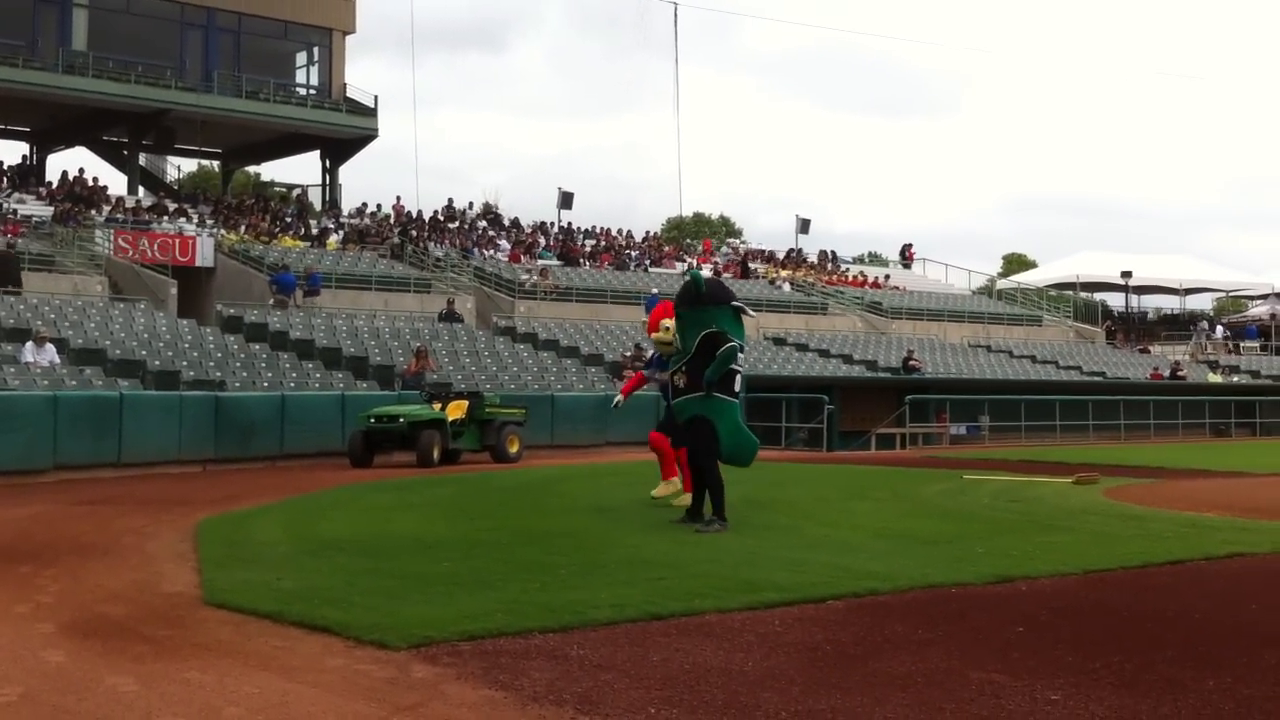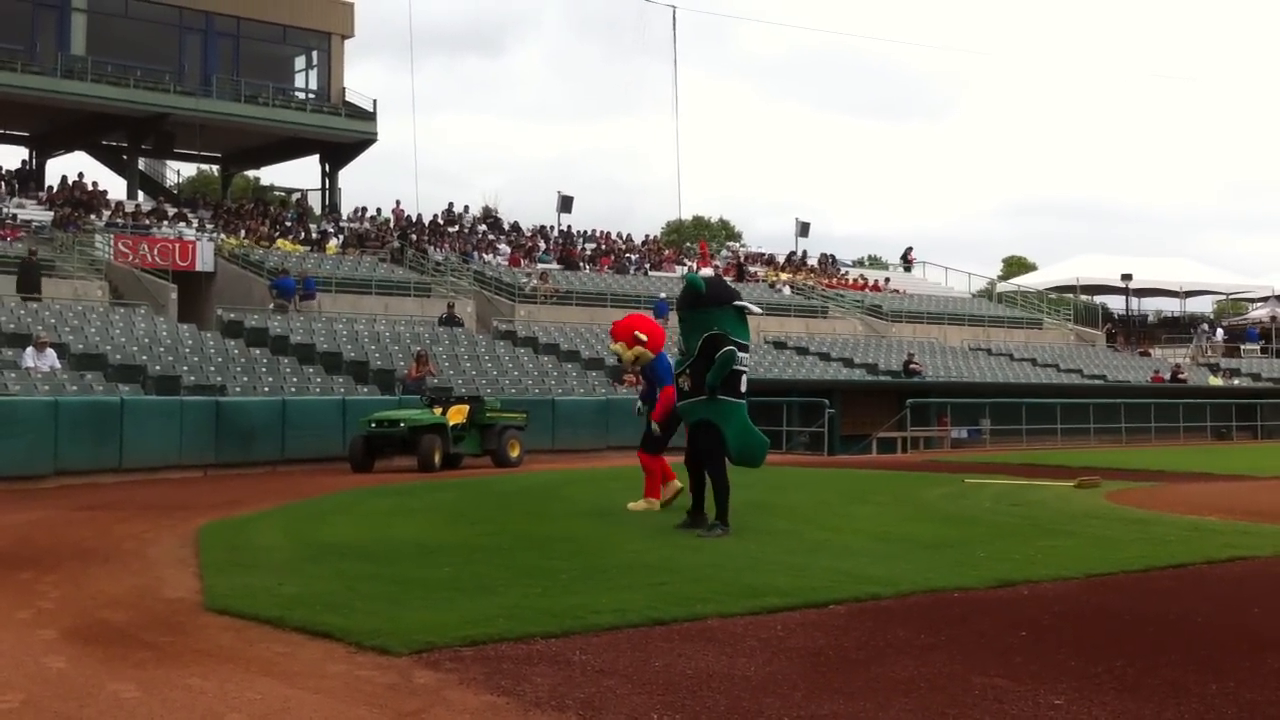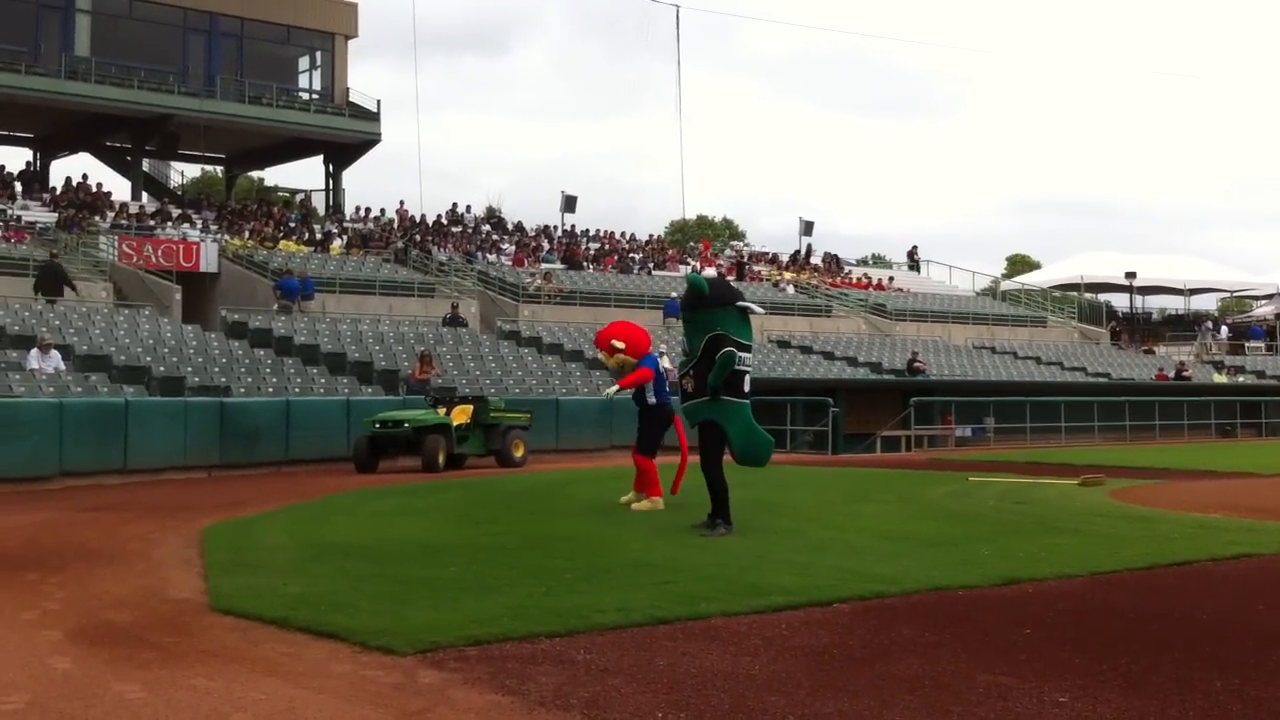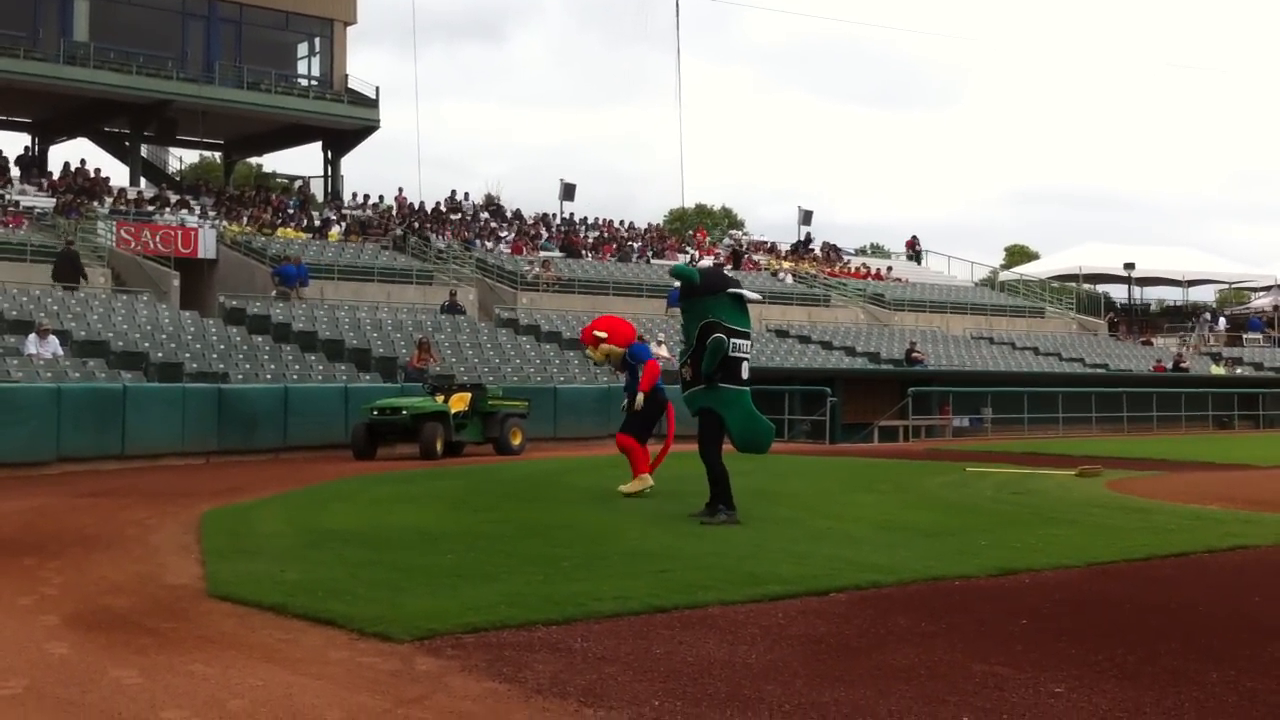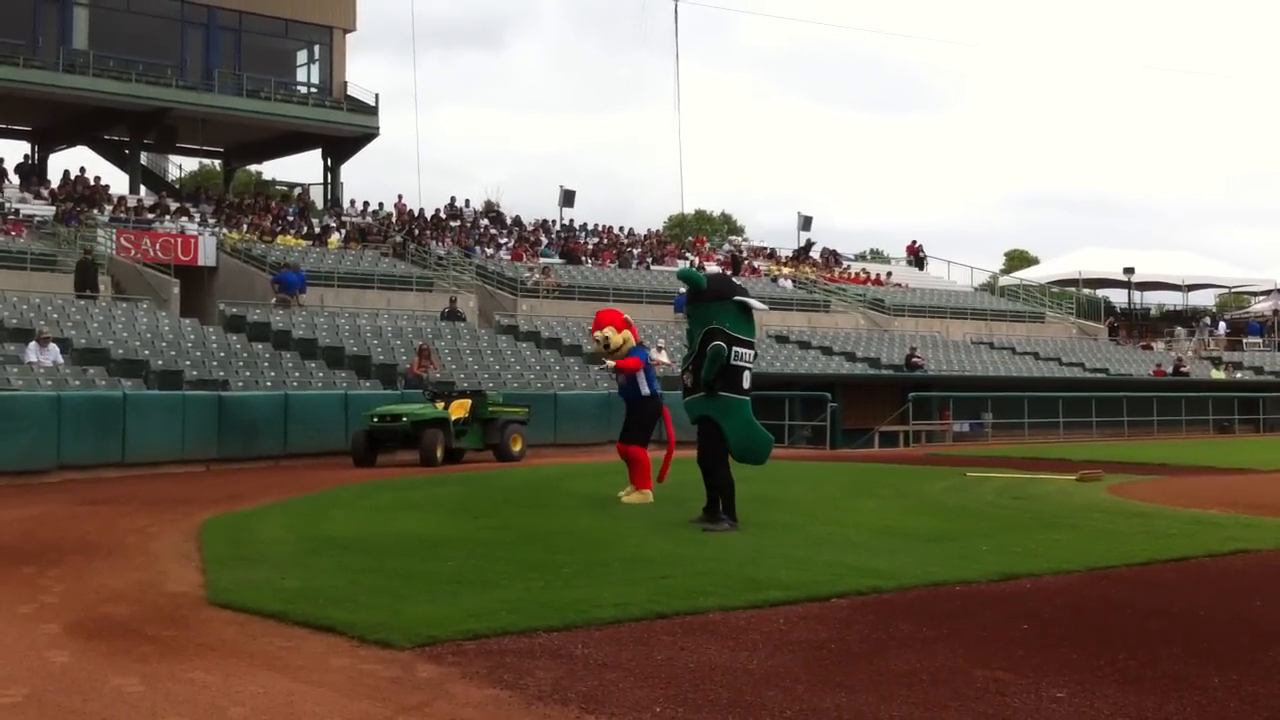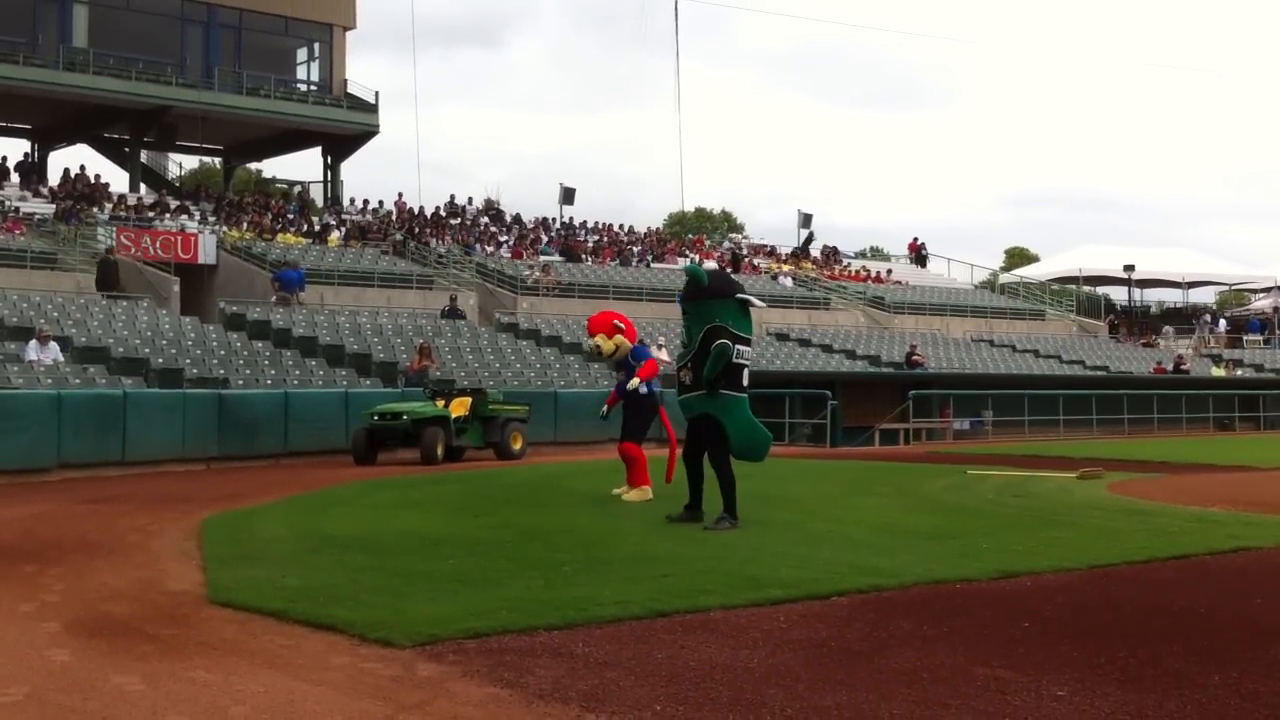
dt=0.3s
person 1, frame 1
left shoulder: (711, 335)
right shoulder: (706, 334)
left elbow: (731, 350)
left wrist: (708, 379)
left hip: (708, 407)
right hip: (698, 408)
left knee: (706, 461)
right knee: (696, 460)
left ankle: (719, 517)
right ankle: (695, 511)
person 1, frame 2
left shoulder: (714, 336)
right shoulder: (710, 334)
left elbow: (729, 354)
left wrist: (710, 383)
left hip: (714, 409)
right hip: (704, 410)
left knee: (713, 465)
right knee: (693, 460)
left ankle: (721, 522)
right ankle: (697, 514)
person 1, frame 3
left shoulder: (716, 337)
right shoulder: (715, 333)
left elbow: (728, 356)
left wrist: (712, 384)
left hip: (718, 409)
right hip: (711, 410)
left knee: (711, 465)
right knee: (708, 465)
left ankle: (725, 521)
right ankle: (716, 516)
person 1, frame 4
left shoulder: (711, 324)
right shoulder: (730, 321)
left elbow: (717, 343)
left wrist: (707, 371)
left hip: (717, 396)
right hip: (722, 396)
left knee: (710, 452)
right knee: (709, 452)
left ankle: (728, 508)
right ankle: (715, 504)
person 1, frame 5
left shoulder: (714, 331)
right shoulder: (736, 329)
left elbow: (717, 351)
left wrist: (707, 379)
left hip: (718, 405)
right hip: (721, 404)
left knee: (717, 460)
right knee: (706, 458)
left ankle: (729, 517)
right ankle: (712, 510)
person 1, frame 6
left shoulder: (715, 329)
right shoulder: (719, 325)
left elbow: (724, 348)
left wrist: (708, 378)
left hip: (716, 404)
right hip: (704, 404)
left knee: (718, 458)
right knee: (691, 456)
left ankle: (730, 515)
right ankle: (694, 509)
person 2, frame 1
right shoulder: (657, 357)
right elbow: (642, 376)
right wrist: (623, 393)
right hip: (672, 406)
left knee: (656, 439)
right knee: (679, 448)
left ankle: (670, 480)
right ankle: (689, 491)
person 2, frame 2
left shoulder: (658, 363)
right shoulder: (650, 361)
left elbow: (669, 392)
left wrist: (656, 419)
right wrist: (644, 403)
left hip: (665, 414)
right hip: (658, 412)
left knee: (648, 454)
right knee: (647, 452)
left ankle: (651, 499)
right ankle: (671, 483)
person 2, frame 3
left shoulder: (647, 360)
right shoulder: (647, 359)
left elbow: (645, 375)
left wrist: (618, 385)
left hip: (657, 412)
right hip: (653, 411)
left knee: (643, 455)
right knee: (639, 453)
left ankle: (655, 497)
right ankle: (639, 492)
person 2, frame 4
left shoulder: (635, 349)
right shoulder: (627, 354)
left elbow: (653, 366)
left wrist: (641, 392)
right wrist: (629, 397)
left hip: (651, 399)
right hip: (649, 400)
left knee: (624, 437)
right knee: (637, 440)
left ankle: (642, 476)
right ankle: (639, 479)
person 2, frame 5
left shoulder: (636, 352)
right shoulder: (620, 358)
left elbow: (636, 364)
left wrist: (615, 364)
right wrist: (630, 401)
left hip: (647, 404)
right hip: (636, 405)
left knee: (635, 446)
right knee: (623, 446)
left ankle: (644, 491)
right ankle: (635, 485)
person 2, frame 6
left shoulder: (636, 351)
right shoulder: (619, 359)
left elbow: (652, 365)
left wrist: (638, 378)
right wrist: (609, 403)
left hip: (644, 403)
right hip: (631, 404)
left knee: (630, 444)
right knee: (624, 446)
left ankle: (644, 488)
right ankle: (633, 484)
